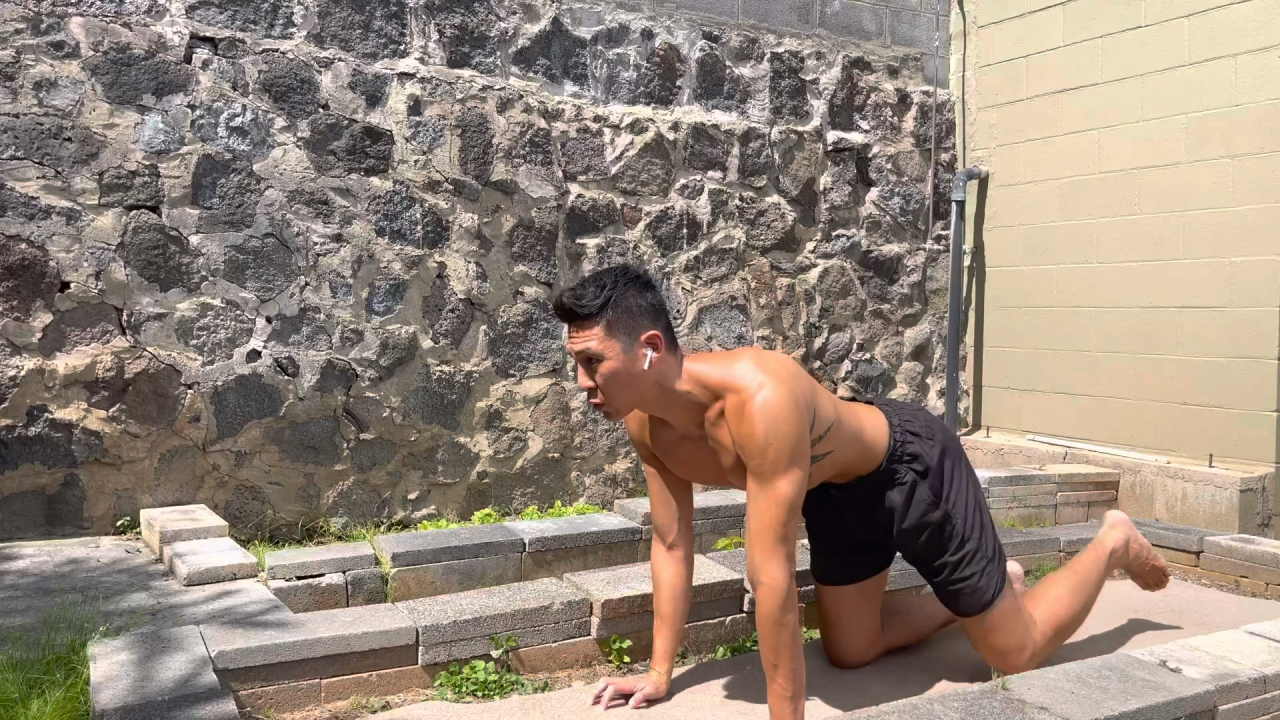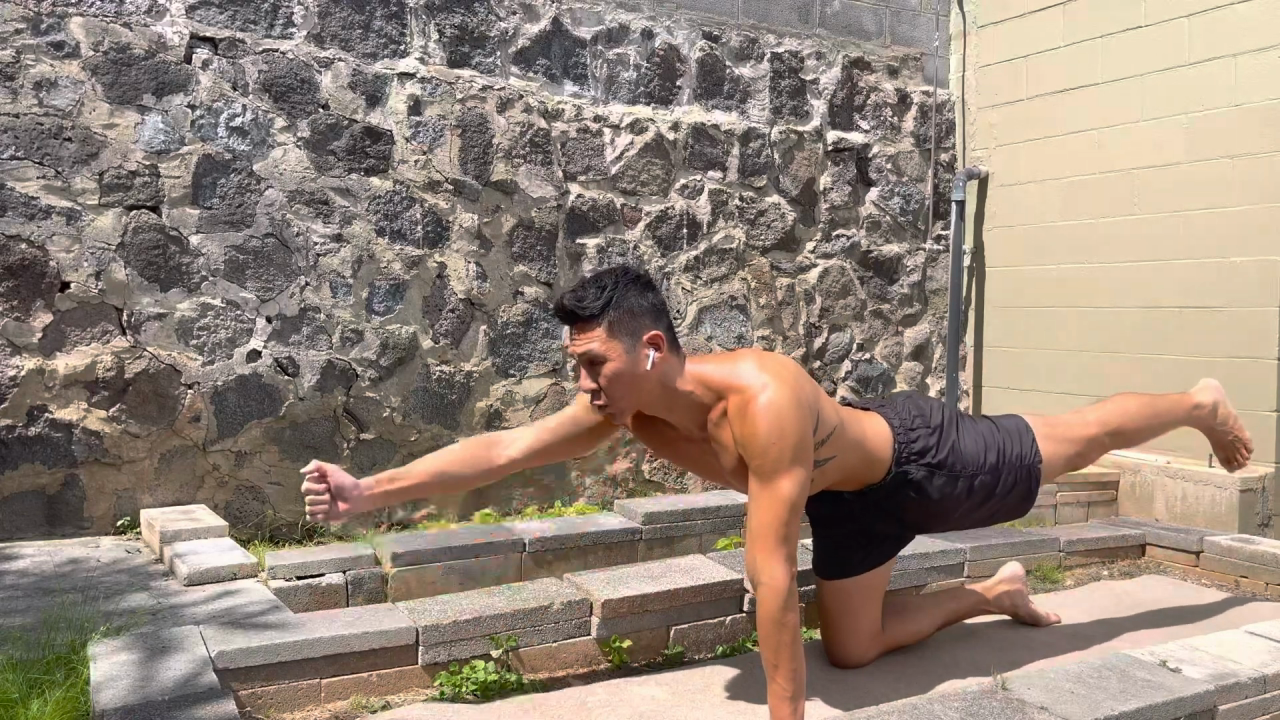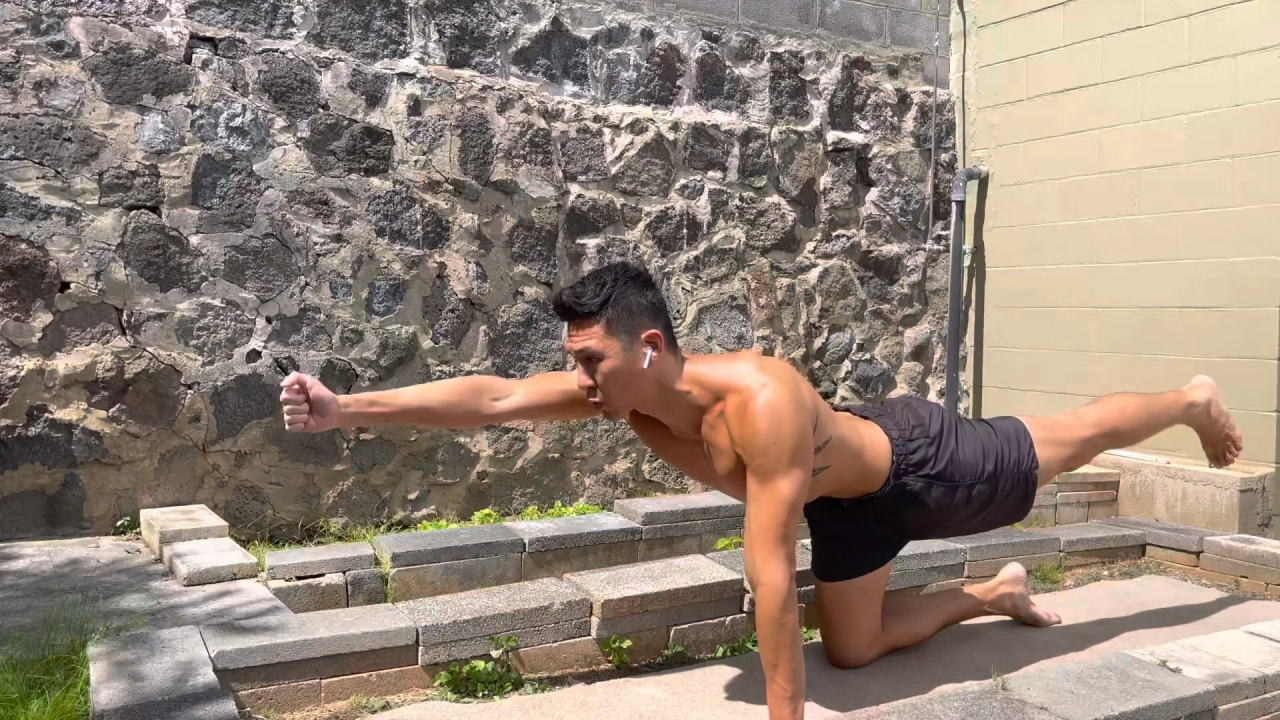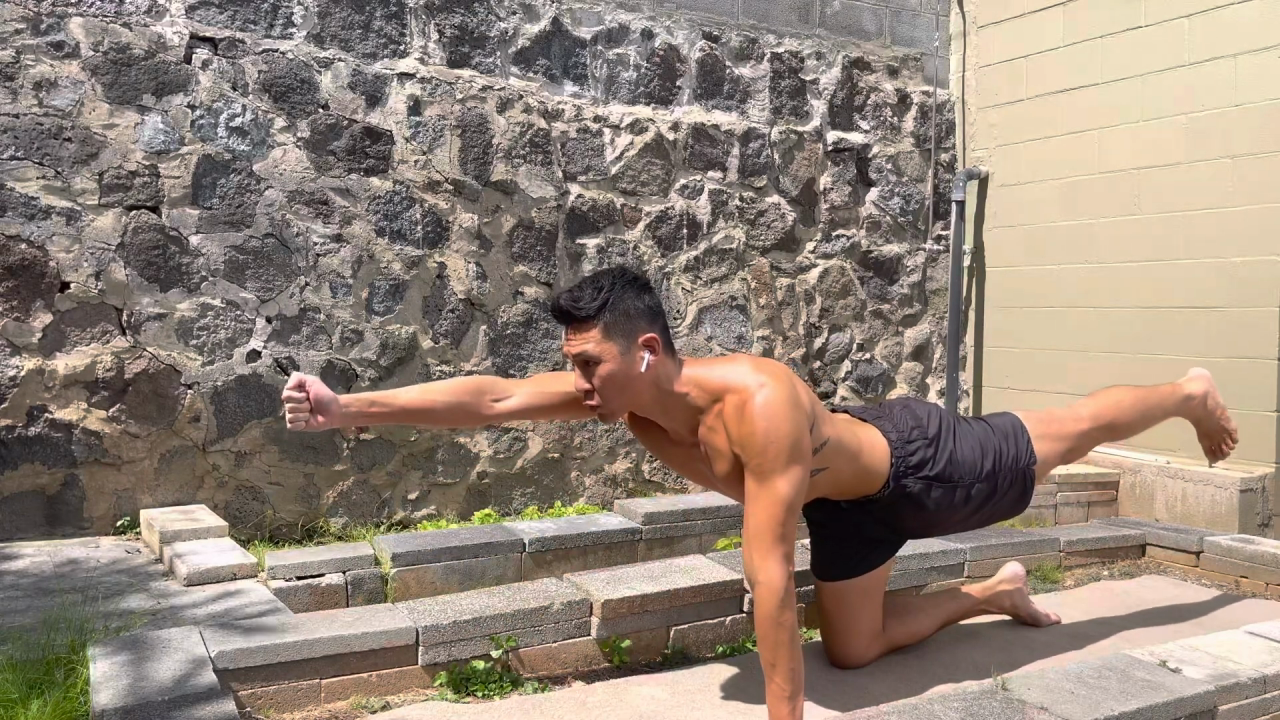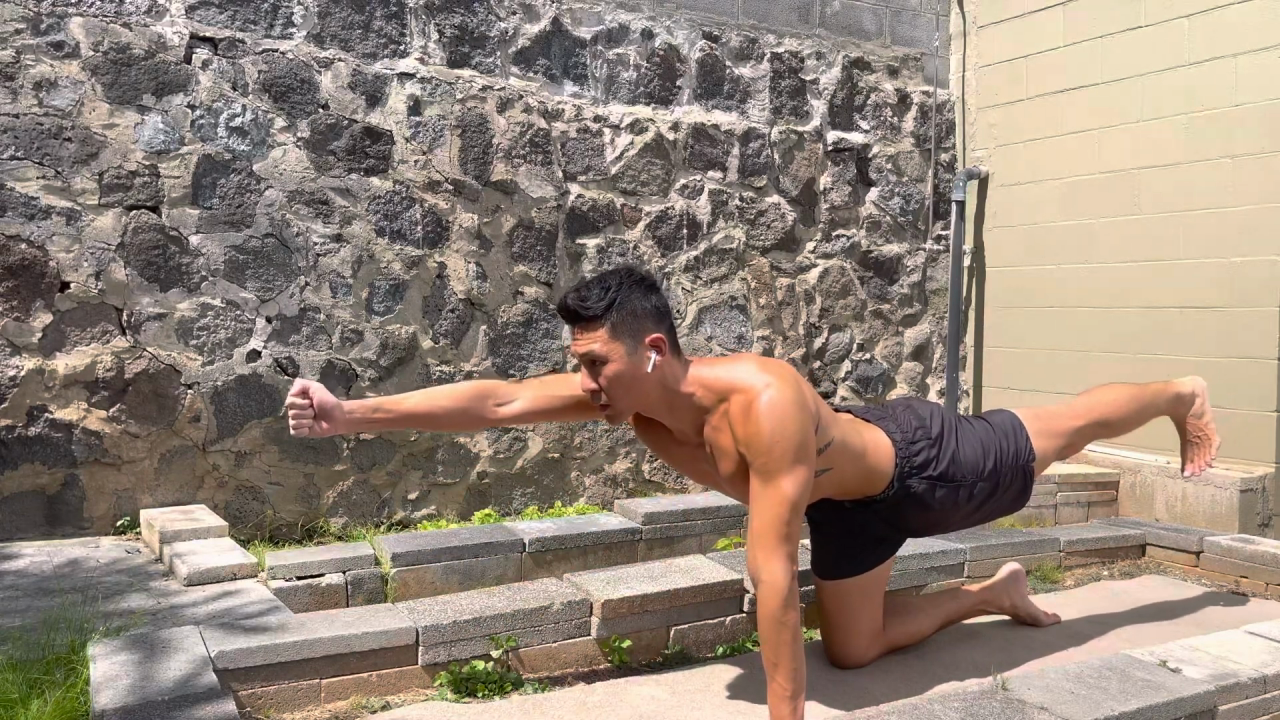
dt=1s
person 1, frame 1
left shoulder: (761, 400)
right shoulder: (645, 423)
left elbow: (772, 575)
right elbow: (672, 544)
right wrist: (659, 669)
left hip: (909, 463)
right hip: (839, 487)
left knee: (1016, 655)
right knee: (849, 652)
left ankle: (1112, 541)
right ankle: (980, 592)
person 1, frame 2
left shoulder: (762, 399)
right shoulder: (624, 403)
left elbow: (772, 573)
right elbow: (505, 448)
right wrist: (369, 490)
left hip: (920, 459)
right hip: (849, 489)
left knee: (1071, 441)
left ankle: (1197, 405)
right ankle: (994, 593)
person 1, frame 3
left shoulder: (759, 400)
right shoulder: (623, 391)
left elbow: (768, 570)
right elbow: (491, 396)
right wrist: (345, 407)
left hip: (913, 464)
right hip: (846, 491)
left knee: (1061, 444)
left ankle: (1190, 399)
right ankle: (996, 593)
person 1, frame 4
left shoulder: (757, 402)
right shoulder: (618, 392)
left elbow: (767, 572)
right elbow: (491, 396)
right wrist: (345, 406)
left hip: (912, 464)
right hip: (845, 491)
left knee: (1062, 435)
left ankle: (1186, 394)
right ankle: (995, 593)
person 1, frame 5
left shoulder: (763, 403)
right shoulder: (621, 392)
left elbow: (773, 575)
right elbow: (497, 400)
right wrist: (350, 412)
left hip: (915, 464)
right hip: (848, 491)
left knee: (1057, 432)
left ankle: (1178, 396)
right ankle: (994, 594)
